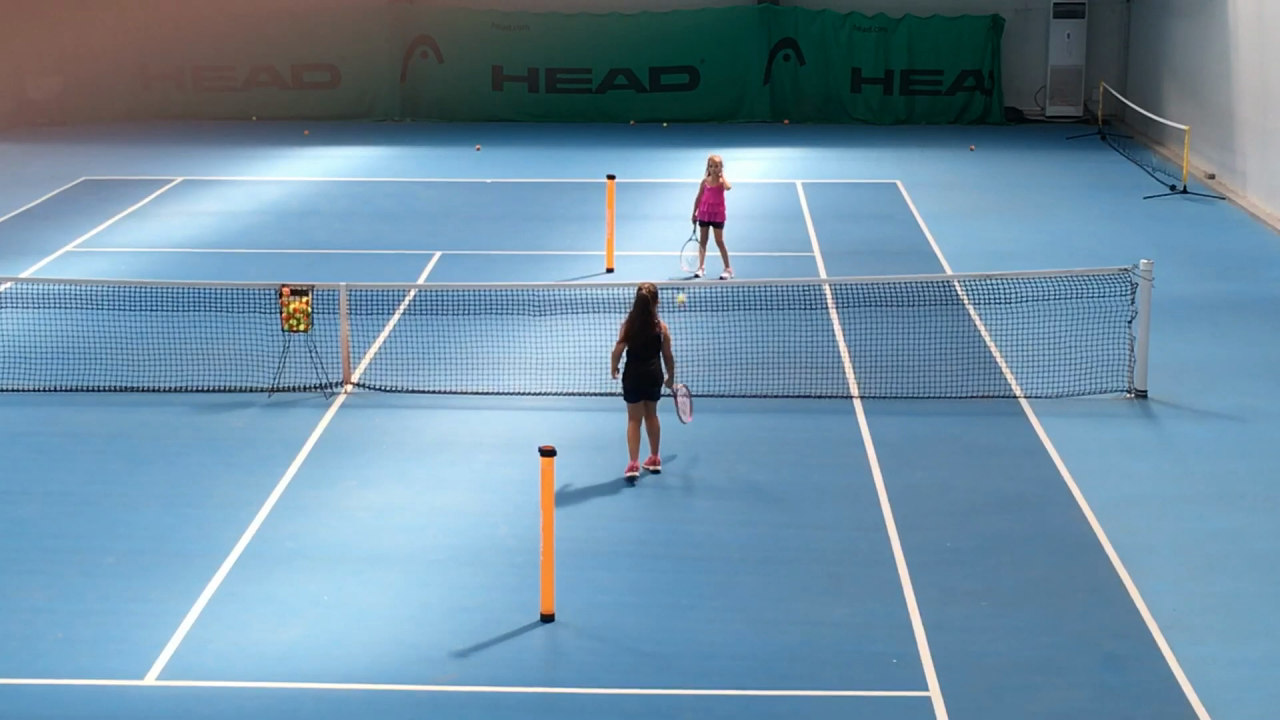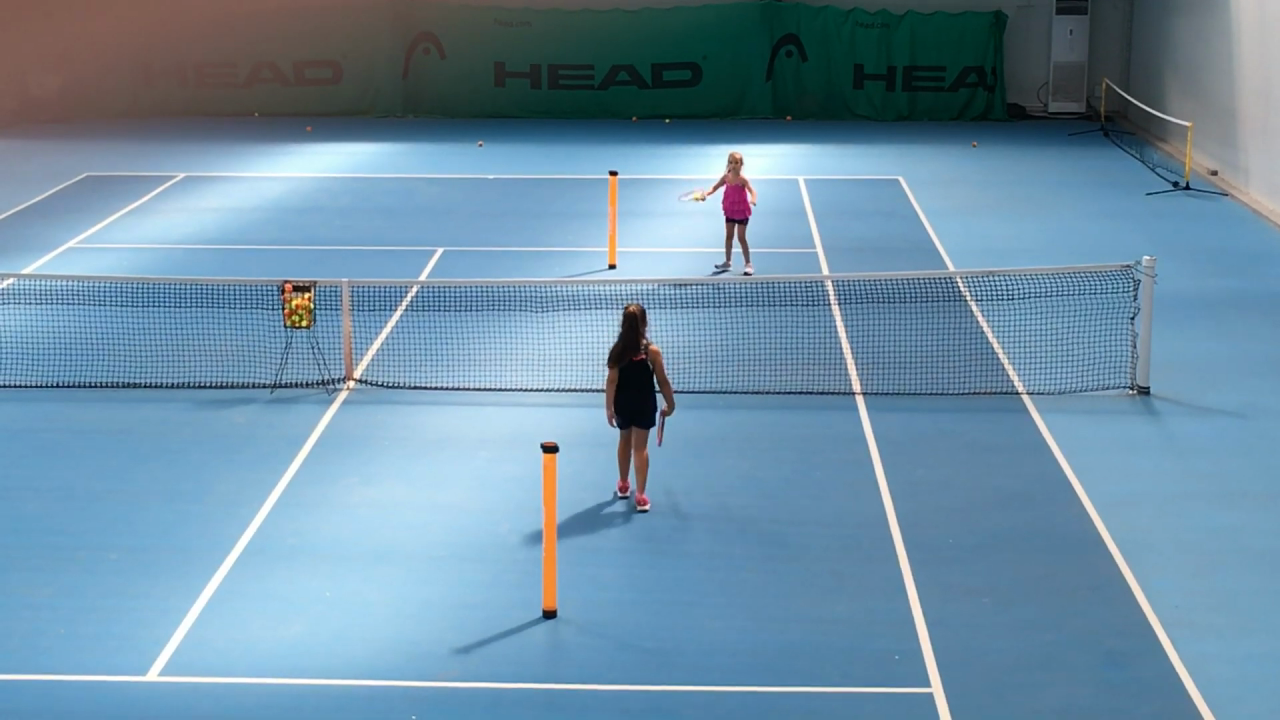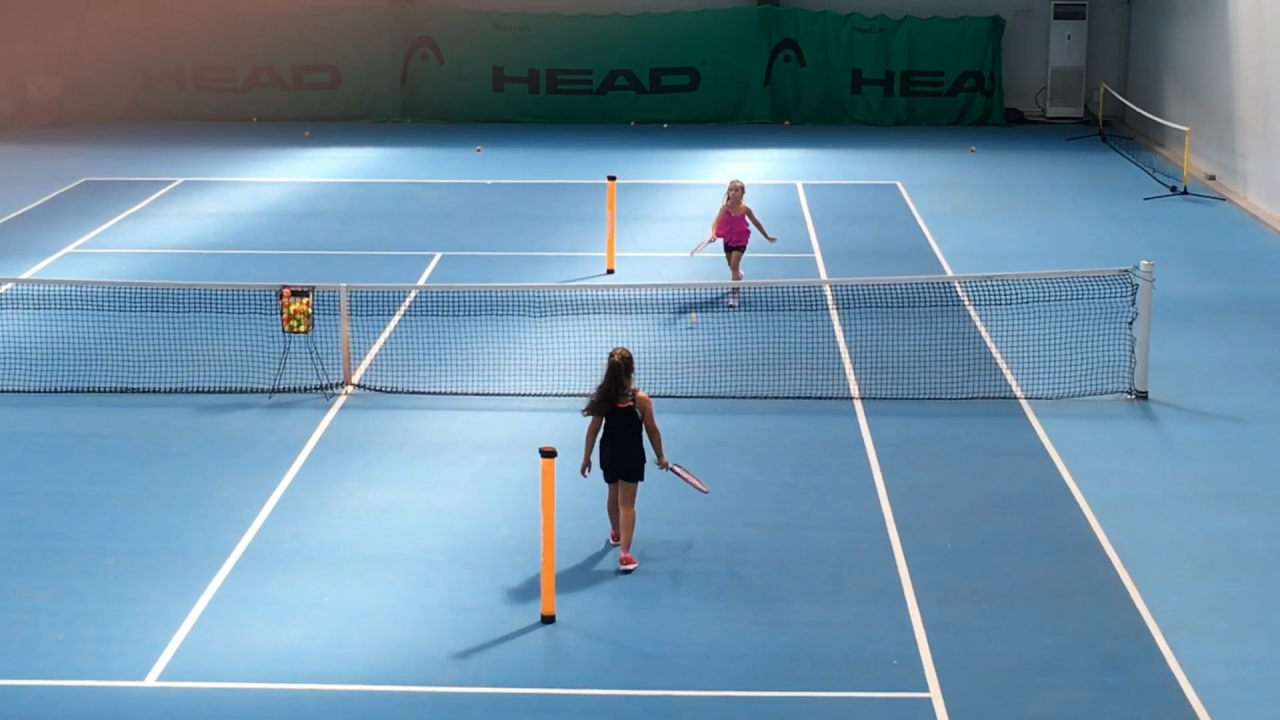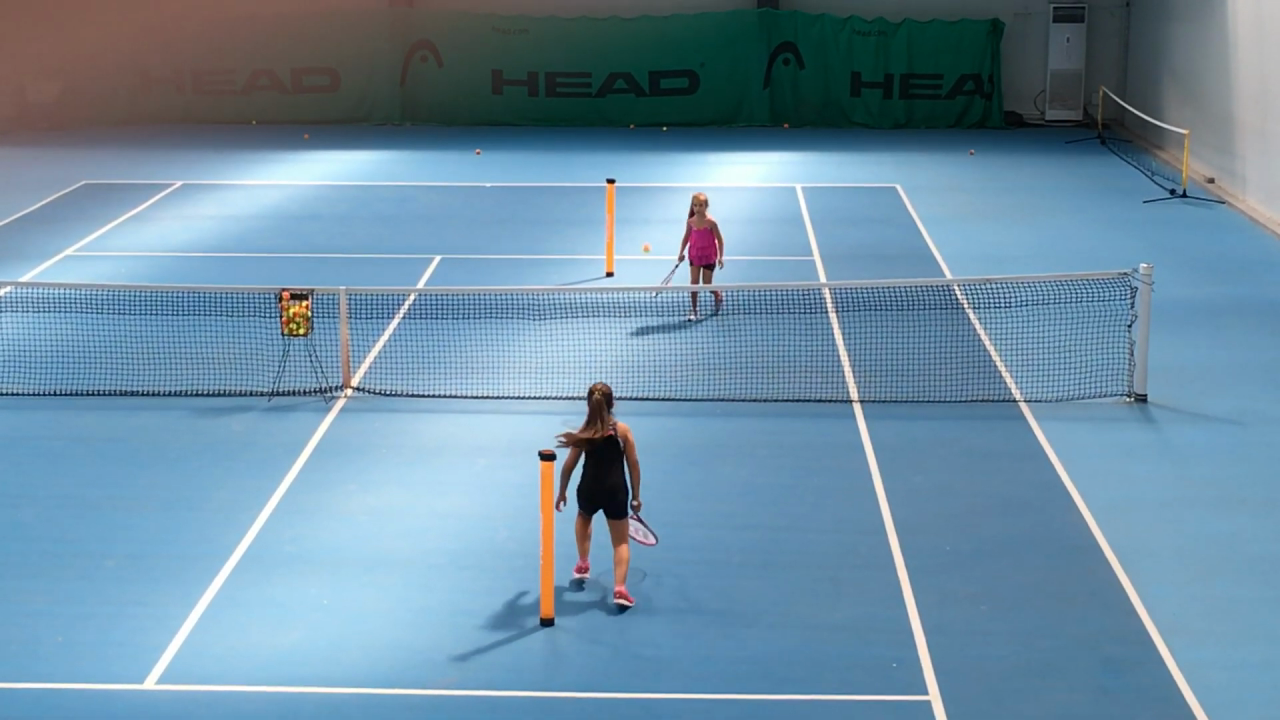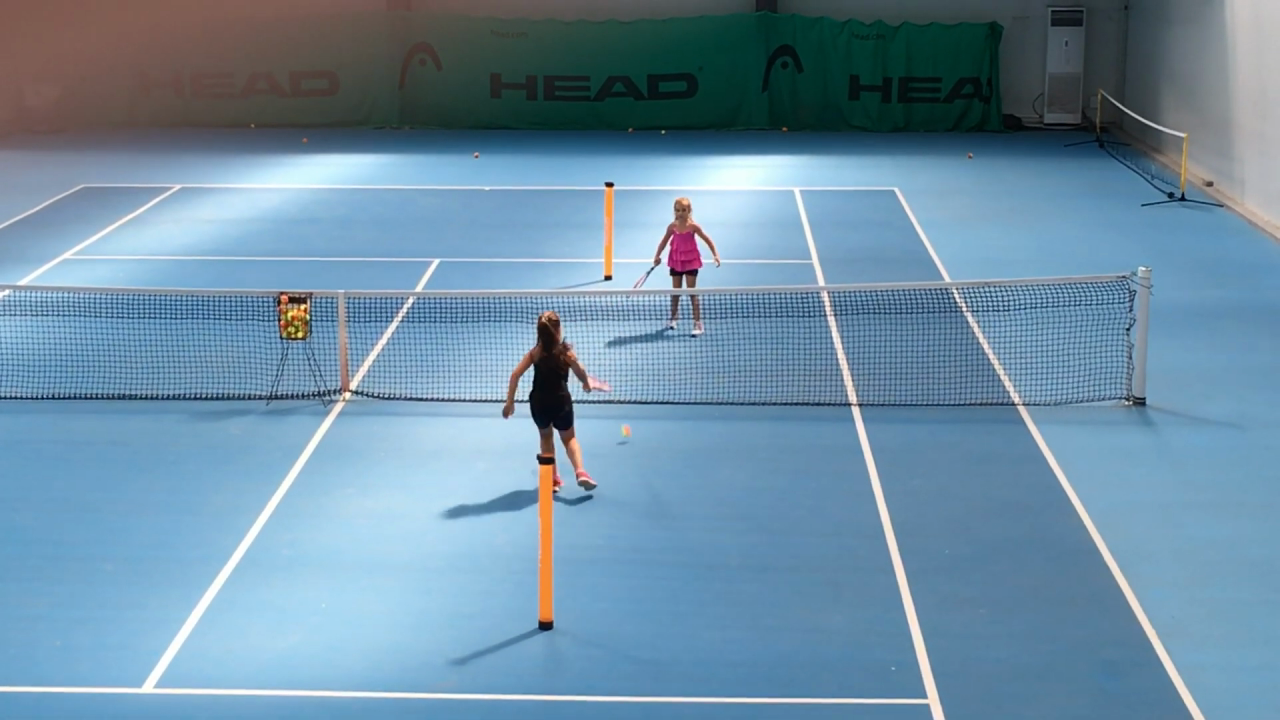
dt=1s
person 1, frame 1
left shoulder: (629, 324)
right shoulder: (661, 326)
left elbow: (617, 351)
right elbow: (667, 356)
left wrist: (614, 368)
right wrist: (670, 376)
left hip: (633, 376)
right hip: (653, 376)
left knee: (634, 420)
right knee: (651, 416)
left ankle: (633, 464)
right ankle: (654, 459)
person 1, frame 2
left shoulder: (618, 349)
right shoulder: (653, 351)
left elbow: (611, 381)
right elbow: (662, 381)
left wrist: (609, 408)
right wrist: (670, 404)
left hip: (623, 403)
right hip: (645, 404)
left knee: (624, 442)
right knee: (640, 448)
left ankle: (623, 485)
right ankle: (640, 496)
person 1, frame 3
left shoulder: (604, 397)
right shoulder: (641, 399)
left elbow: (593, 430)
right elbow: (652, 431)
left wrist: (586, 457)
right wrist: (660, 456)
left hip: (608, 454)
right hip: (632, 456)
left knee: (614, 495)
right knee: (627, 503)
left ankle: (616, 533)
right ankle: (625, 555)
person 1, frame 4
left shoulder: (583, 433)
right shoulder: (622, 430)
left elbow: (568, 466)
right elbow: (633, 464)
left wrist: (561, 493)
right wrist: (636, 496)
left hip: (588, 489)
right hip: (615, 490)
left knee: (583, 519)
right knee: (620, 542)
left ankle: (583, 565)
right ankle: (620, 589)
person 1, frame 5
left shoulder: (535, 352)
right shoulder: (566, 352)
left elbow: (516, 375)
right elbow: (580, 373)
left wrist: (509, 401)
right wrist: (586, 384)
left hip: (538, 403)
right hip: (561, 402)
left knee: (546, 438)
right knee: (569, 439)
left ankle: (552, 479)
right ankle: (580, 473)
